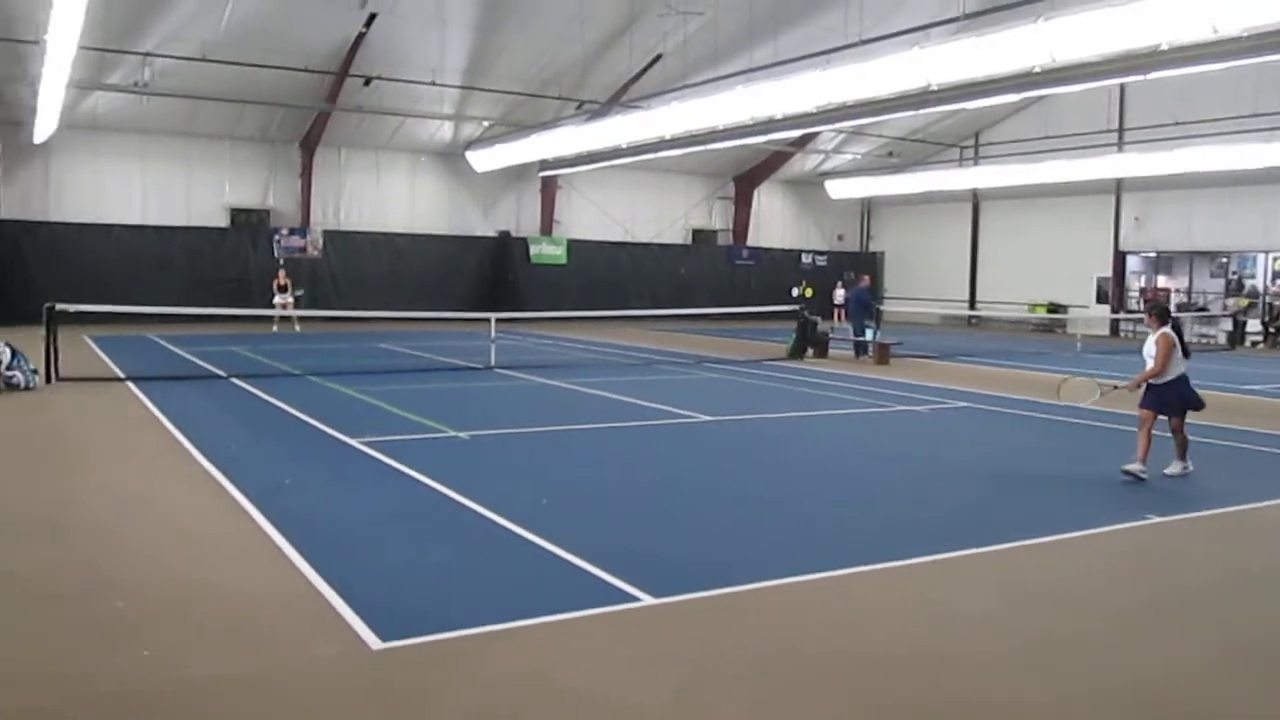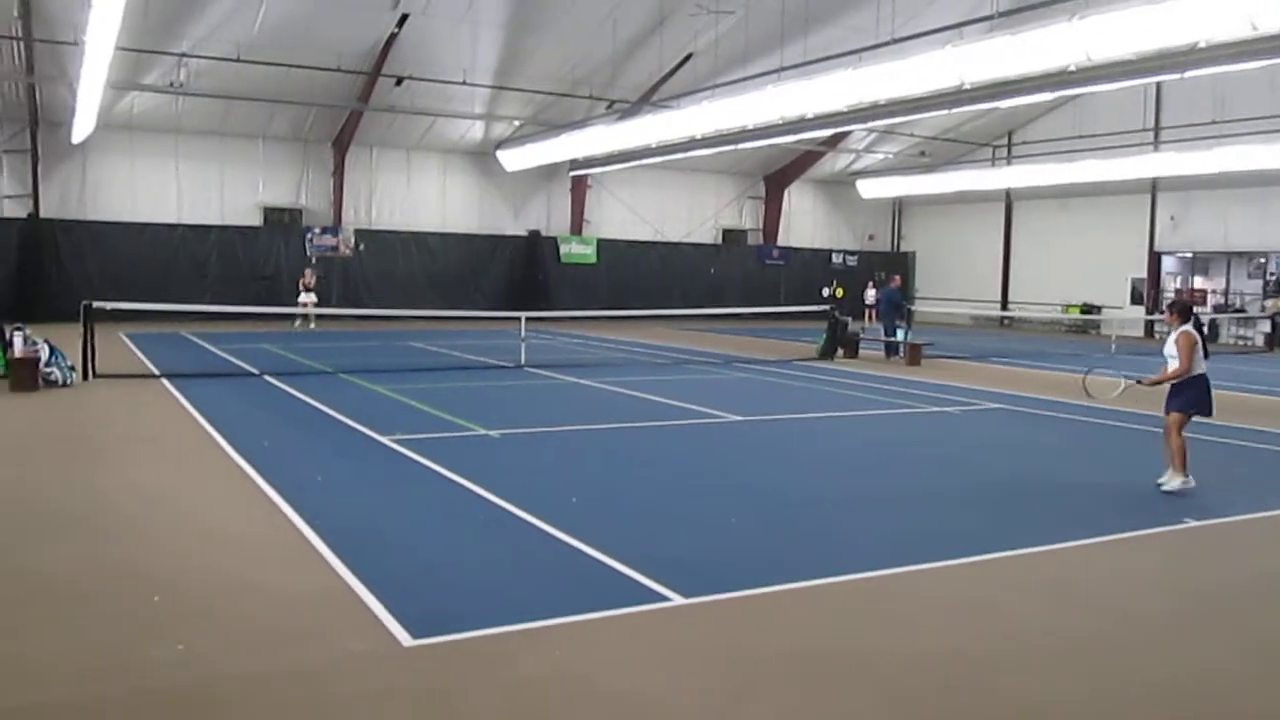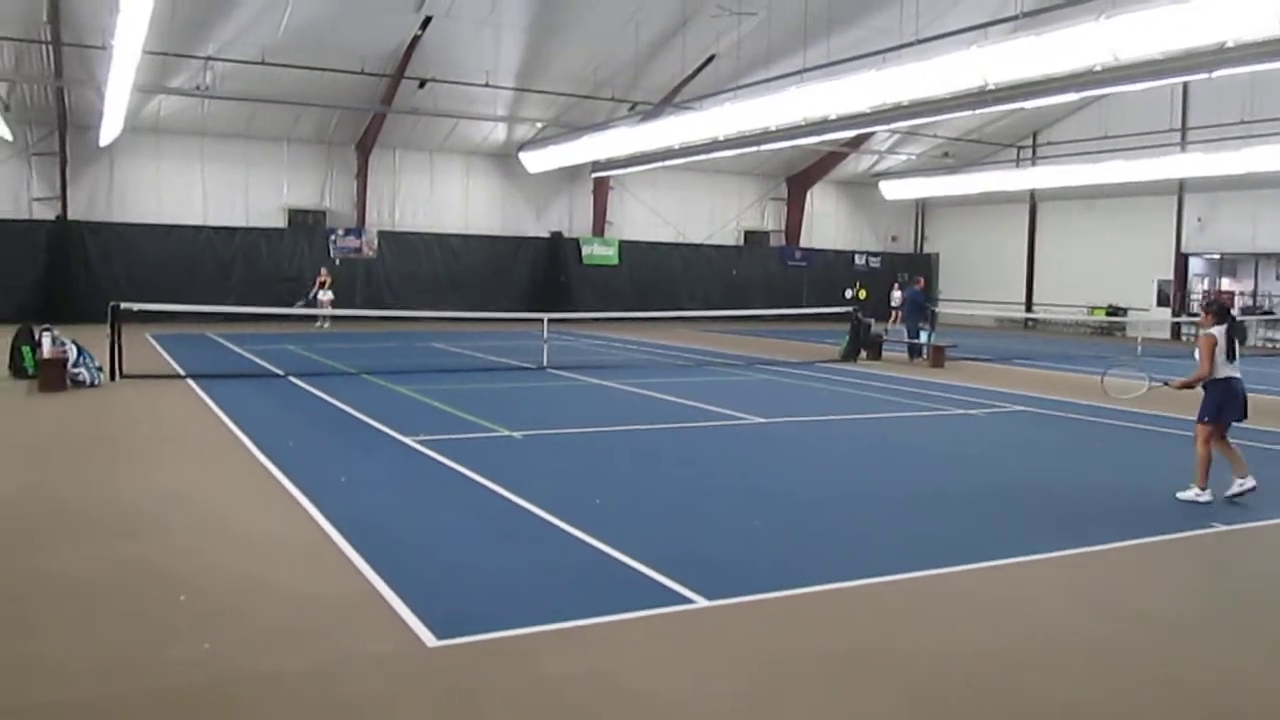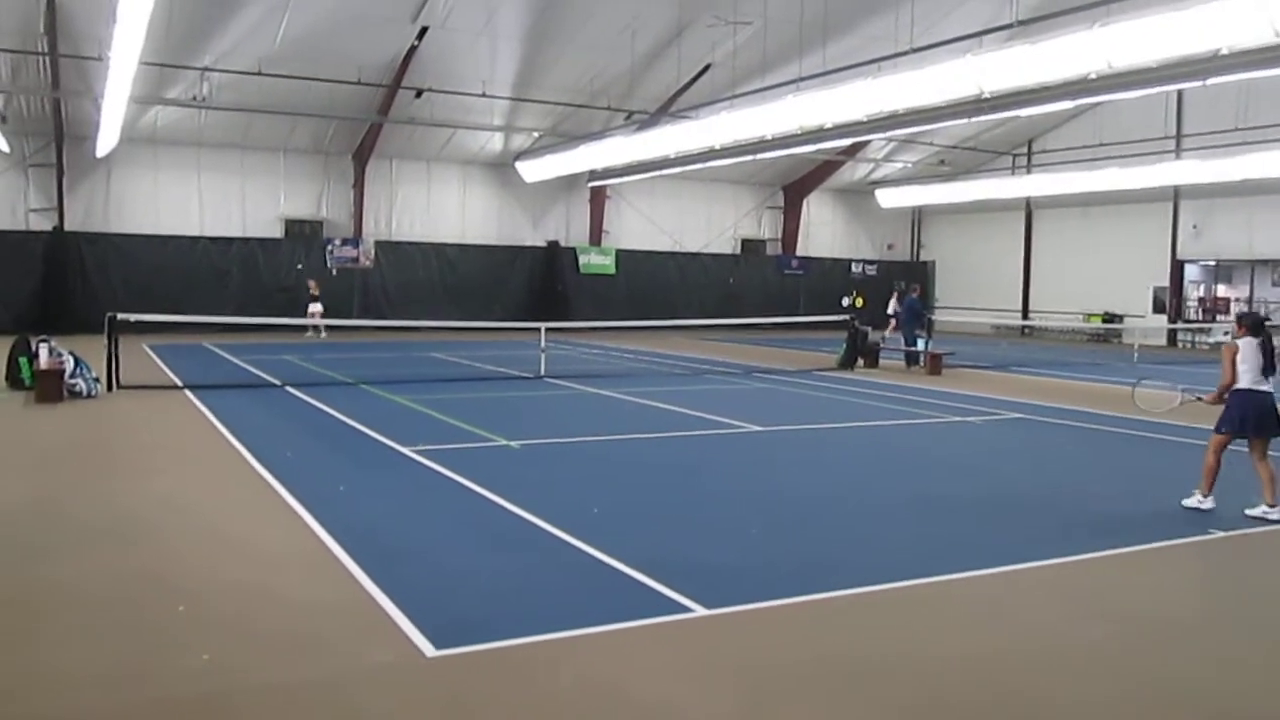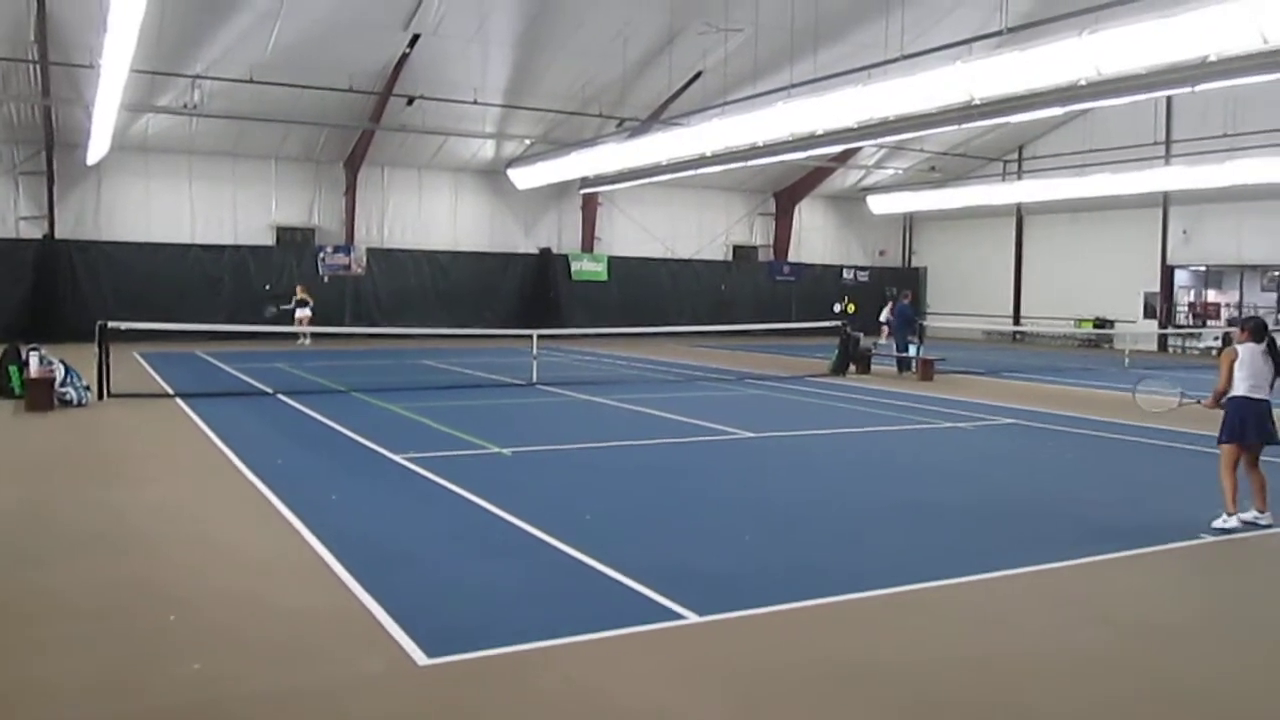
dt=0.4s
person 1, frame 1
left shoulder: (1165, 337)
right shoulder: (1153, 336)
left elbow: (1158, 369)
left wrist: (1136, 381)
right wrist: (1140, 380)
left hip: (1175, 386)
right hip: (1155, 386)
left knee: (1176, 429)
right knee: (1144, 423)
left ankle: (1183, 463)
right ankle: (1139, 466)
person 1, frame 2
left shoulder: (1185, 335)
right shoulder: (1176, 335)
left elbow: (1184, 369)
left wrist: (1157, 379)
right wrist: (1160, 377)
left hip: (1193, 386)
right hip: (1181, 387)
left knee: (1174, 428)
right knee: (1170, 429)
left ankle: (1183, 476)
right ankle: (1174, 471)
person 1, frame 3
left shoulder: (1208, 337)
right shoulder: (1231, 335)
left elbow: (1205, 372)
left wrist: (1183, 382)
right wrist: (1193, 382)
left hip: (1219, 390)
right hip: (1235, 388)
left knee: (1202, 440)
right knee: (1219, 438)
left ankle: (1201, 490)
right ankle: (1244, 478)
person 1, frame 4
left shoulder: (1232, 347)
left elbow: (1228, 380)
right elbow: (1263, 379)
left wrist: (1215, 397)
left hip: (1242, 402)
left knee: (1214, 450)
right knee: (1260, 457)
left ankle: (1203, 497)
person 1, frame 5
left shoulder: (1232, 352)
right shoulder: (1269, 356)
left elbow: (1223, 387)
right elbow: (1265, 387)
left wrist: (1213, 401)
left hip: (1240, 410)
right hip: (1262, 410)
left knee: (1227, 466)
right knee: (1251, 464)
left ankle: (1230, 516)
right ankle: (1262, 512)
